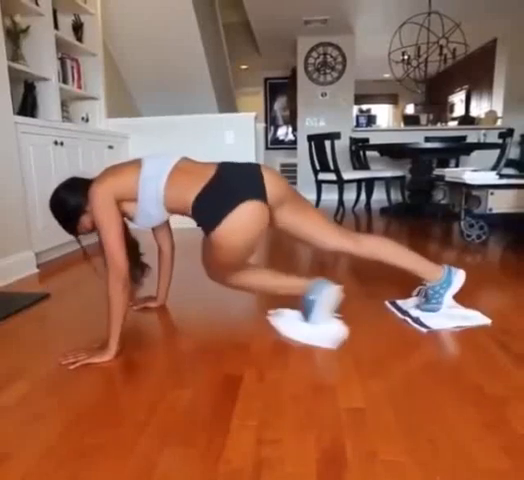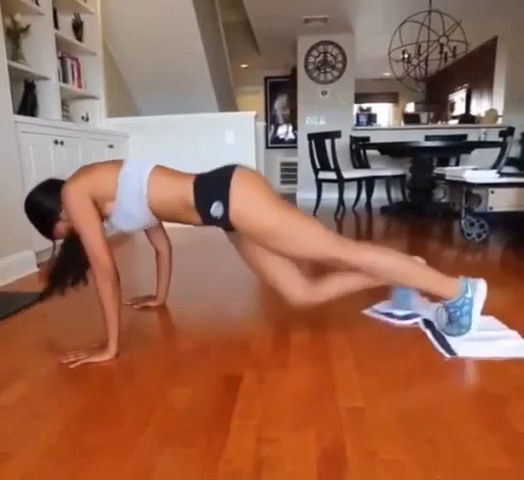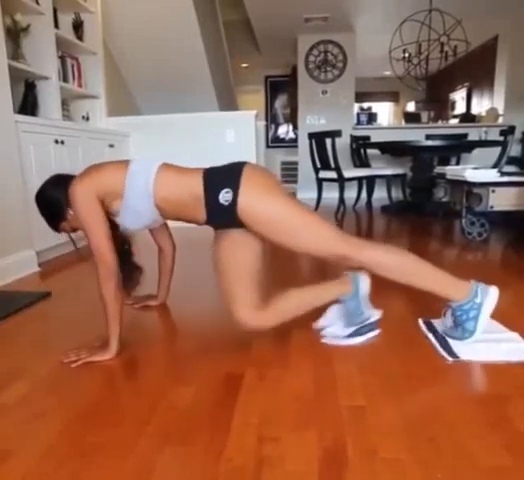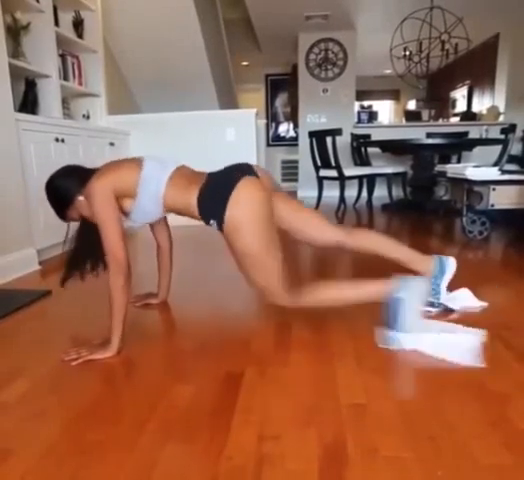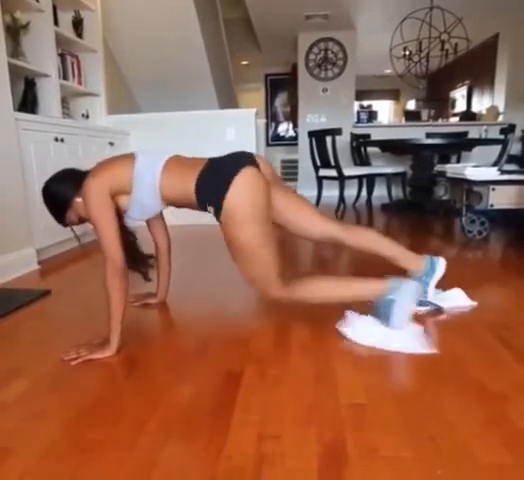
dt=0.5s
person 1, frame 1
left shoulder: (101, 192)
right shoulder: (133, 184)
left elbow: (119, 270)
right elbow: (165, 242)
left wrist: (110, 347)
right wrist: (159, 298)
left hip: (233, 206)
right hip: (252, 176)
left knee: (219, 270)
right knee: (344, 239)
left ankle: (312, 290)
right ankle: (440, 276)
person 1, frame 2
left shoulder: (75, 191)
right shoulder: (109, 189)
left elbow: (105, 270)
right elbow: (162, 242)
left wrist: (110, 346)
right wrist: (160, 297)
left hip: (230, 193)
right hip: (226, 199)
left knee: (337, 250)
right knee: (304, 294)
left ankle: (458, 290)
right ankle: (406, 272)
person 1, frame 3
left shoulder: (83, 189)
right shoulder: (114, 191)
left elbow: (107, 267)
right elbow: (165, 241)
left wrist: (111, 344)
right wrist: (161, 296)
left hip: (236, 189)
right hip: (226, 207)
left knee: (347, 248)
right knee: (252, 317)
left ankle: (468, 295)
right ankle: (348, 288)
person 1, frame 4
left shoulder: (100, 188)
right shoulder: (125, 181)
left elbow: (119, 265)
right elbow: (162, 236)
left wrist: (111, 343)
right wrist: (161, 294)
left hip: (234, 198)
right hip: (244, 179)
left knee: (286, 295)
right knee: (337, 235)
left ankle: (398, 289)
right ankle: (432, 267)
person 1, frame 5
left shoulder: (92, 189)
right shoulder: (117, 181)
left elbow: (114, 263)
right elbow: (159, 233)
left wrist: (111, 342)
right wrist: (161, 293)
left hip: (233, 187)
right hip: (245, 168)
left knee: (277, 290)
right knee: (331, 231)
left ankle: (393, 289)
right ankle: (421, 266)
